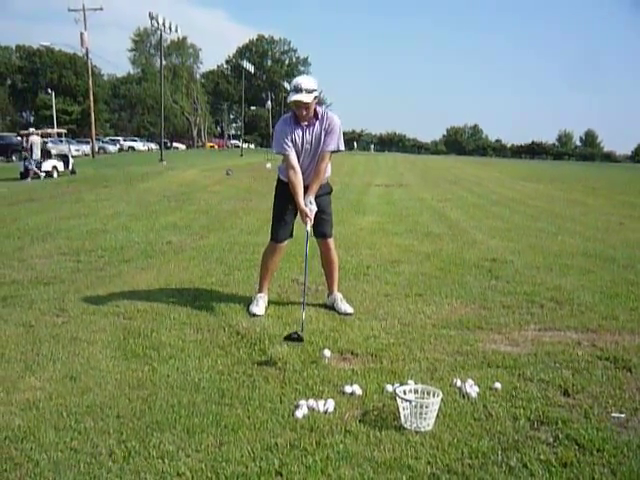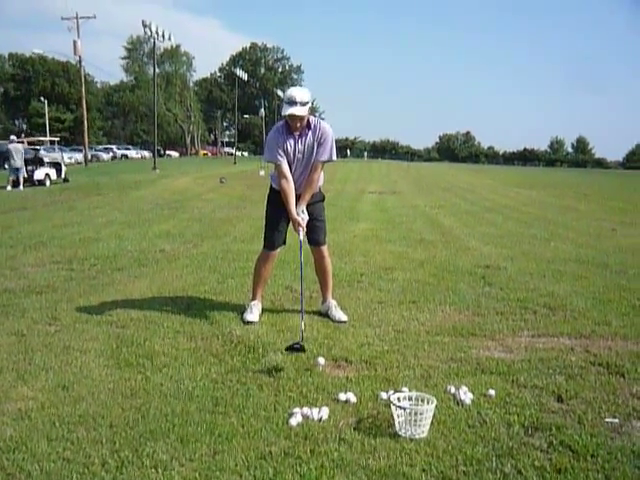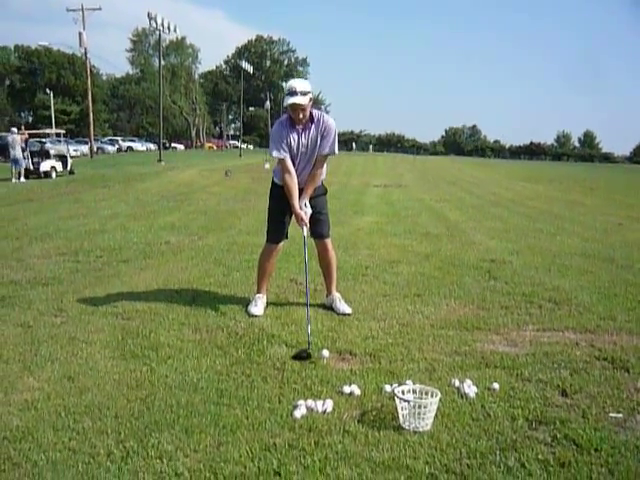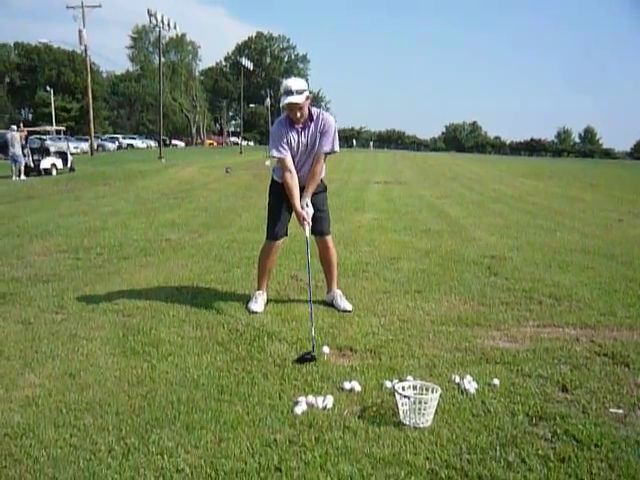
dt=0.5s
person 1, frame 1
left shoulder: (330, 121)
right shoulder: (284, 126)
left elbow: (323, 163)
right elbow: (292, 168)
left wrist: (310, 198)
right wrist: (300, 204)
left hip: (319, 187)
right hip: (288, 186)
left knee: (327, 240)
right knee: (278, 241)
left ankle: (334, 294)
right ankle: (261, 294)
person 1, frame 2
left shoulder: (323, 131)
right shoulder: (276, 135)
left elbow: (315, 172)
right elbow: (284, 177)
left wrist: (302, 206)
right wrist: (292, 213)
left hip: (312, 195)
right hip: (280, 194)
left knee: (320, 248)
right knee: (270, 249)
left ankle: (328, 302)
right ankle: (255, 302)
person 1, frame 3
left shoulder: (326, 124)
right shoulder: (280, 128)
left elbow: (319, 166)
right elbow: (287, 171)
left wrist: (305, 199)
right wrist: (295, 208)
left hip: (314, 189)
right hip: (282, 189)
left knee: (324, 241)
right knee: (273, 243)
left ankle: (332, 295)
right ankle: (260, 295)
person 1, frame 4
left shoulder: (325, 122)
right shoulder: (279, 128)
left elbow: (318, 163)
right elbow: (287, 170)
left wrist: (306, 199)
right wrist: (296, 208)
left hip: (314, 186)
right hip: (283, 186)
left knee: (325, 238)
right knee: (273, 240)
left ankle: (333, 292)
right ankle: (260, 292)
